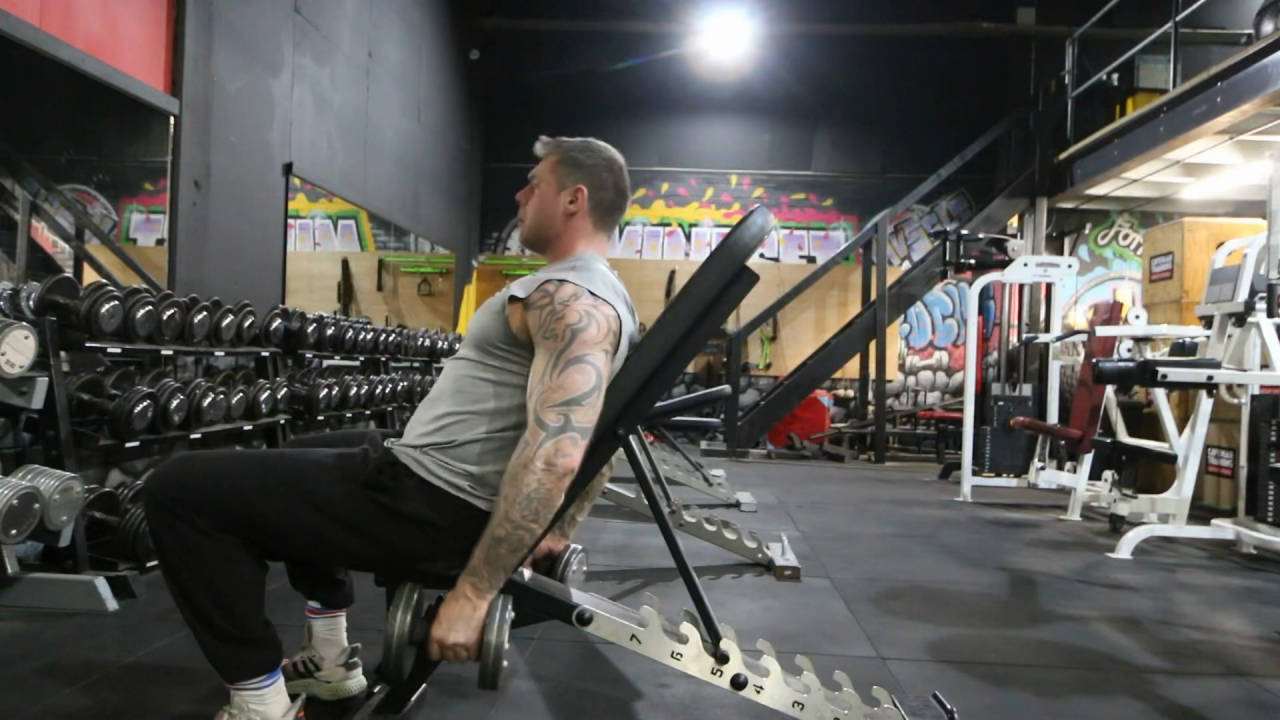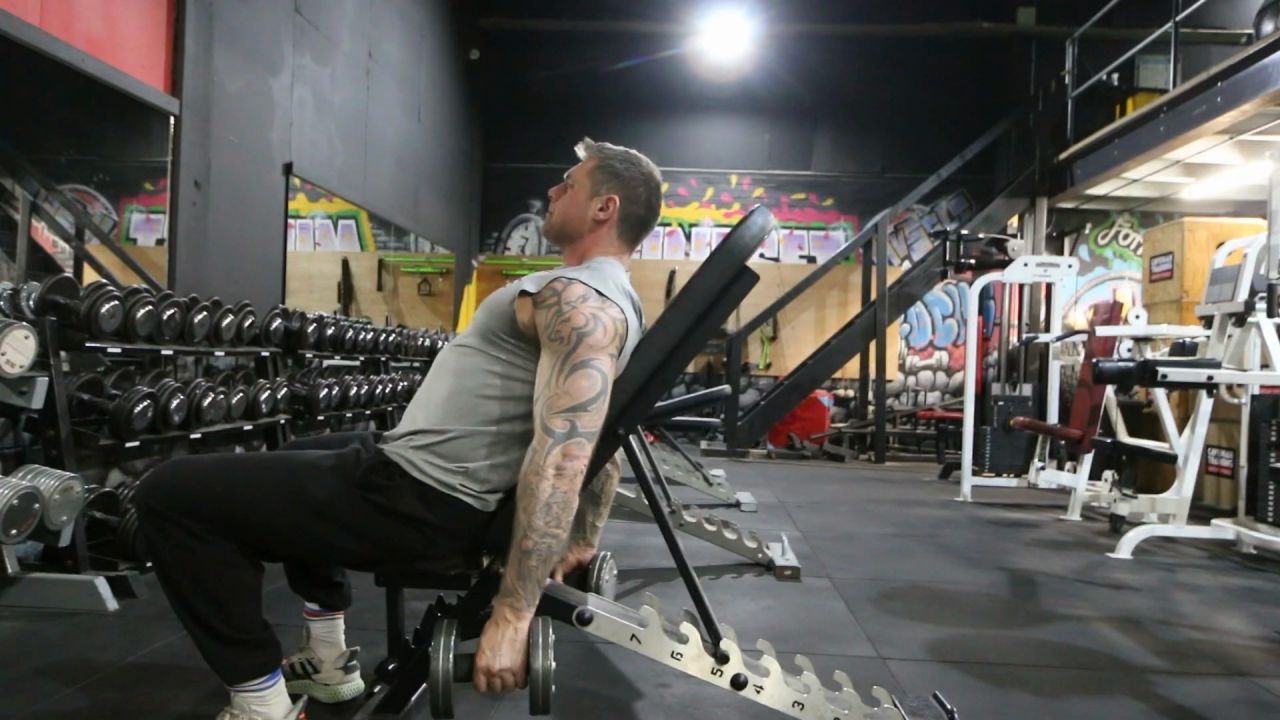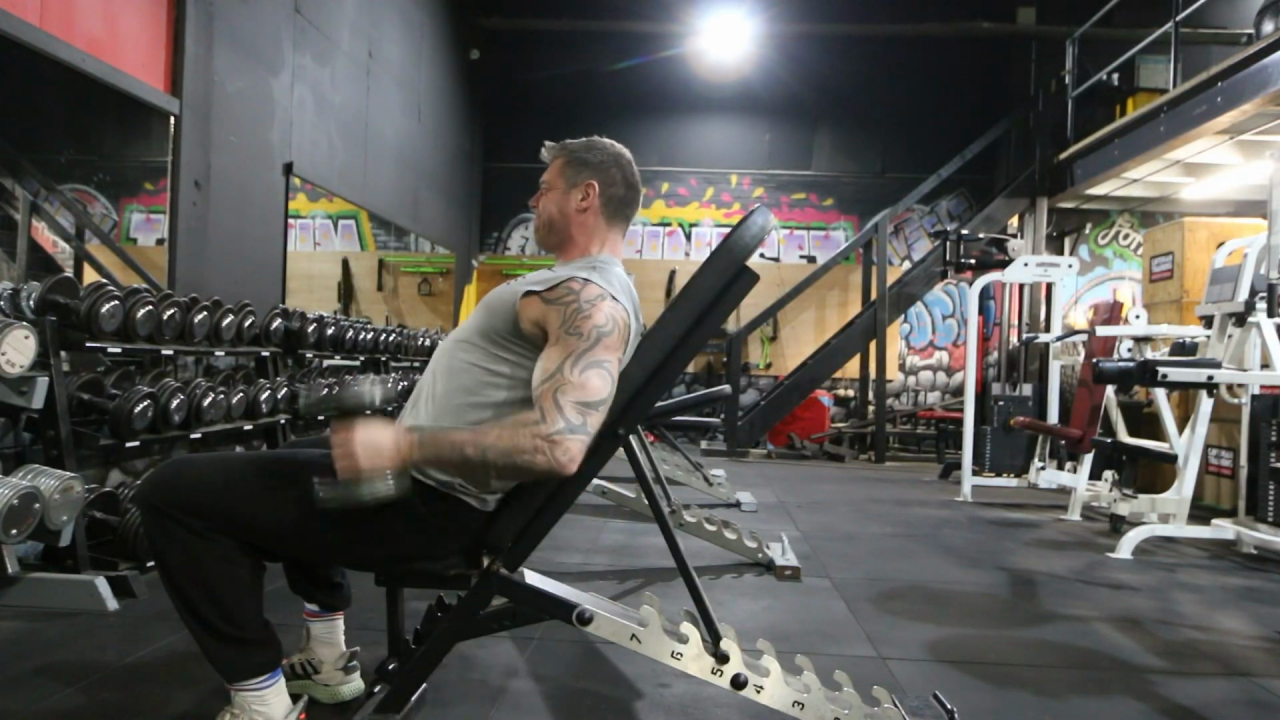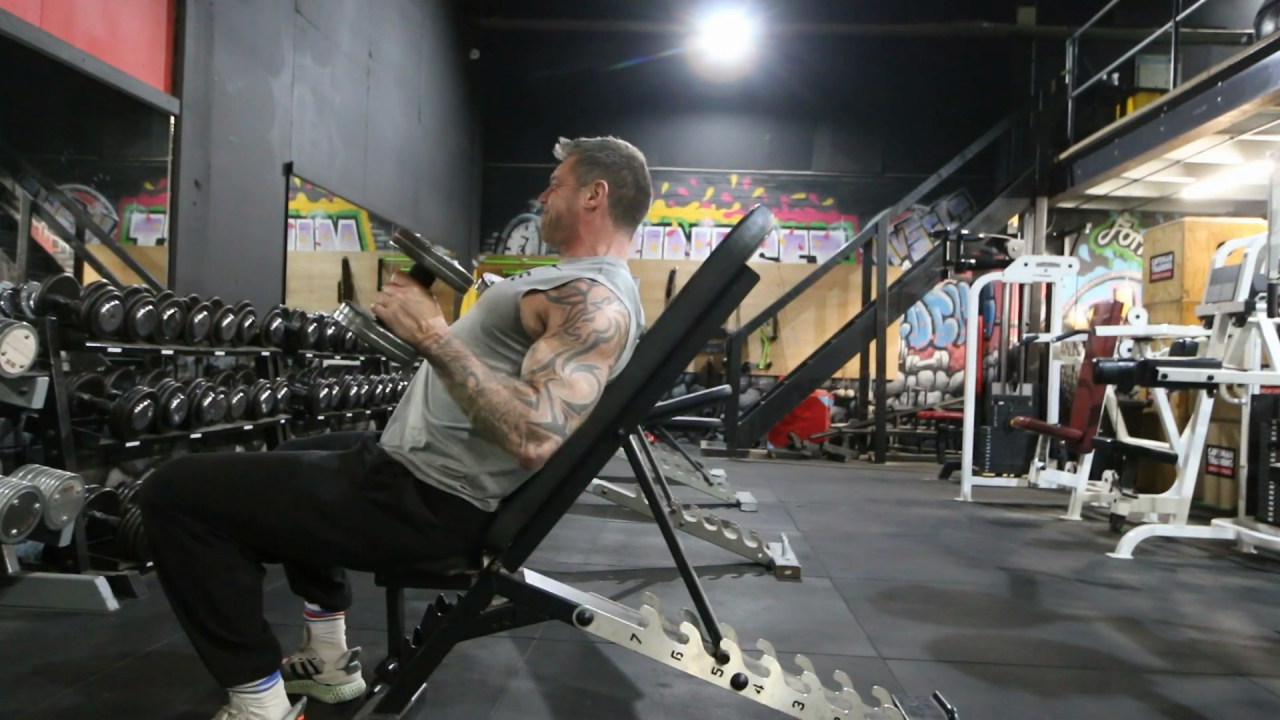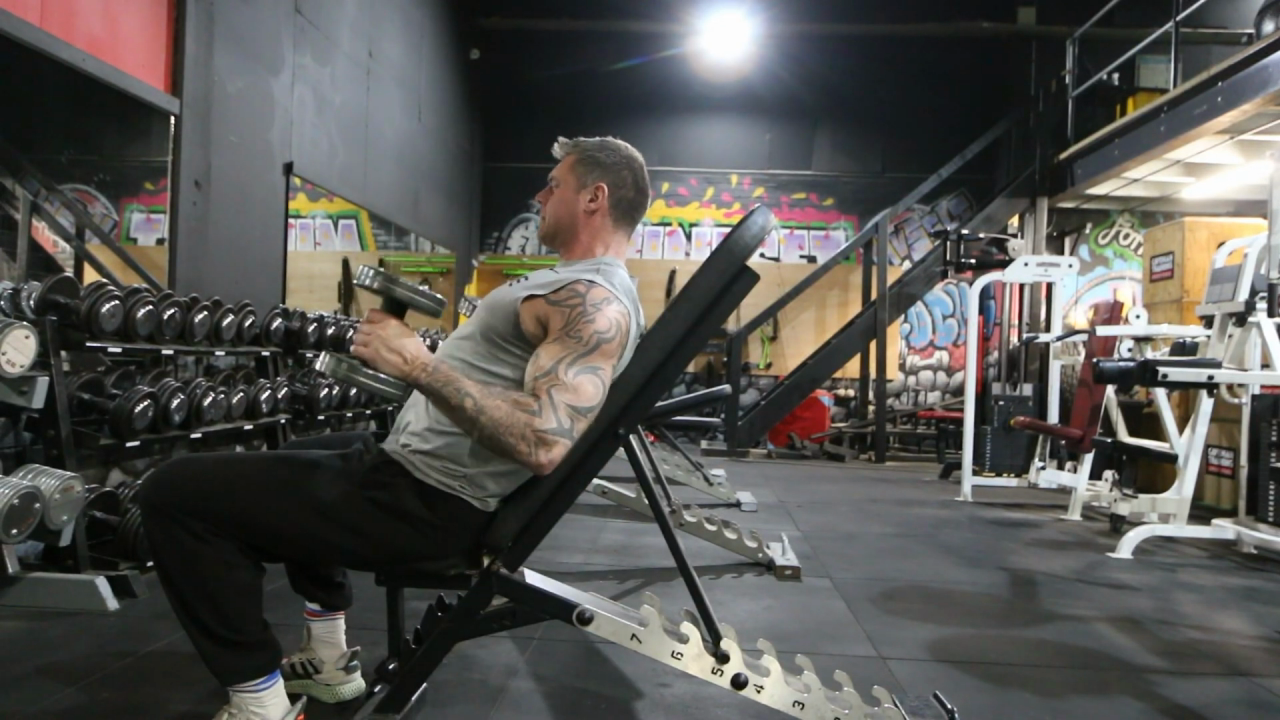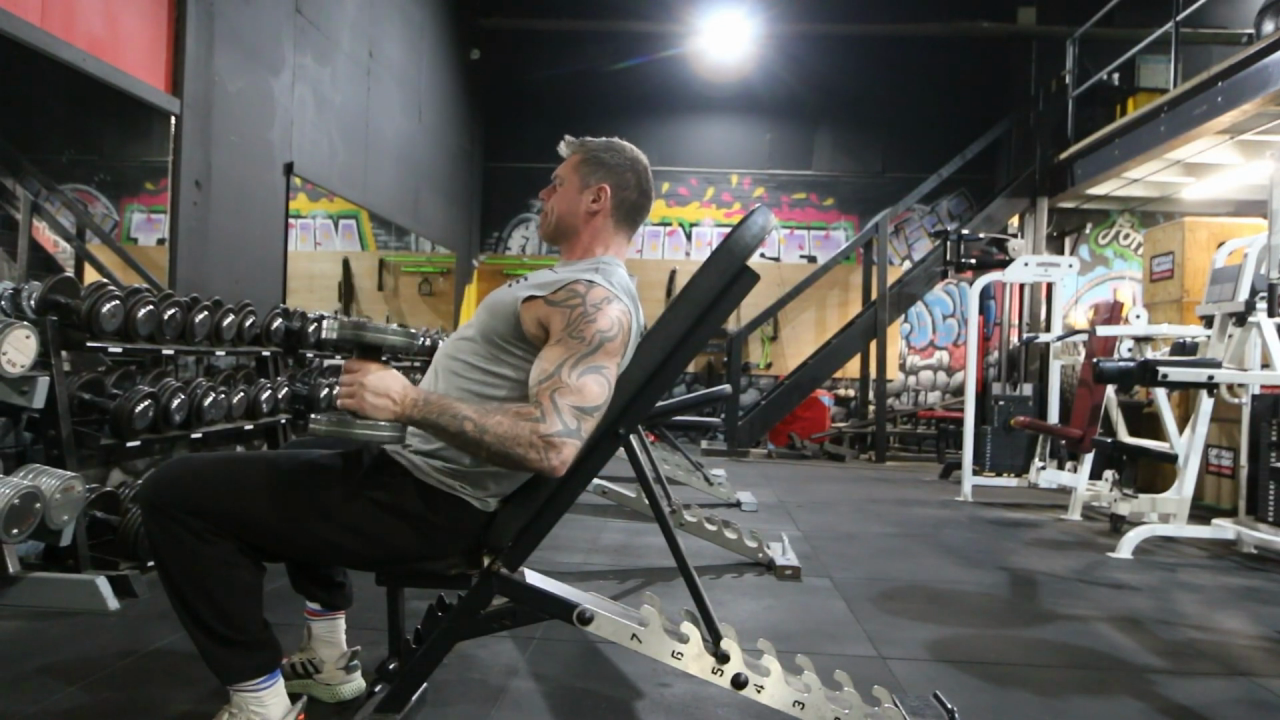
dt=0.7s
person 1, frame 1
left shoulder: (572, 300)
right shoulder: (594, 297)
left elbow: (555, 453)
right elbow: (586, 440)
left wrist: (473, 594)
right wrist: (559, 533)
left hip: (429, 503)
right hip: (435, 482)
left knee: (179, 489)
right knee: (297, 459)
right ankle: (329, 659)
person 1, frame 2
left shoulder: (580, 300)
right shoulder: (606, 301)
left elbow: (560, 454)
right elbow: (594, 444)
left wrist: (511, 615)
right wrist: (583, 542)
left hip: (419, 498)
right hip: (436, 485)
left knee: (171, 494)
right knee: (297, 463)
right ankle: (328, 661)
person 1, frame 3
left shoulder: (590, 301)
right shoulder: (588, 288)
left elbow: (558, 444)
left wrist: (404, 445)
right wrist: (410, 442)
left hip: (429, 501)
right hip: (436, 485)
left knee: (174, 493)
right knee: (294, 463)
right ankle: (327, 661)
person 1, frame 4
left shoulder: (595, 302)
right shoulder: (586, 285)
left elbow: (533, 436)
left wrist: (432, 333)
right wrist: (432, 331)
left hip: (426, 497)
right hip: (425, 472)
left knee: (176, 492)
right knee: (295, 459)
right ankle: (328, 661)
person 1, frame 5
left shoulder: (595, 305)
right shoulder: (582, 284)
left elbow: (543, 441)
left wrist: (418, 365)
left hip: (429, 499)
right hip: (424, 465)
left knee: (176, 492)
right knee: (299, 458)
right ankle: (328, 661)
person 1, frame 6
left shoulder: (594, 304)
right shoulder: (583, 286)
left elbow: (551, 444)
left wrist: (408, 401)
left hip: (429, 499)
right hip: (423, 469)
left knee: (176, 493)
right knee: (296, 462)
right ankle: (328, 660)
